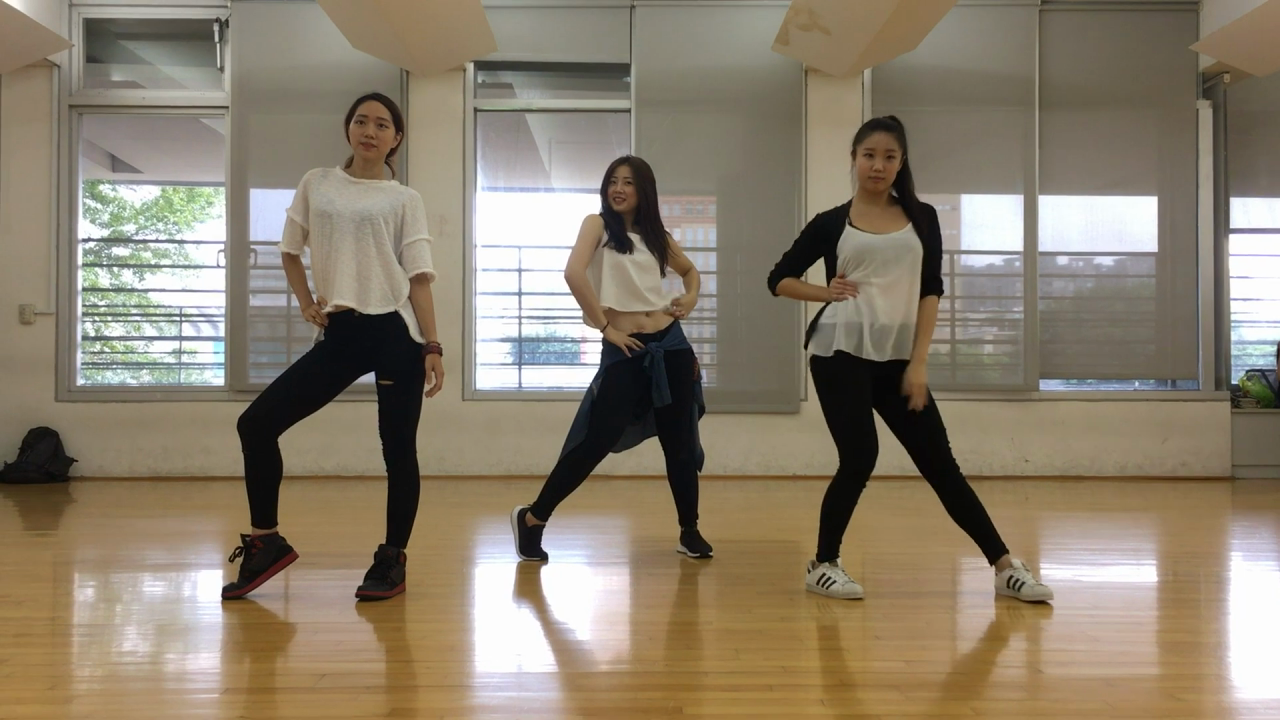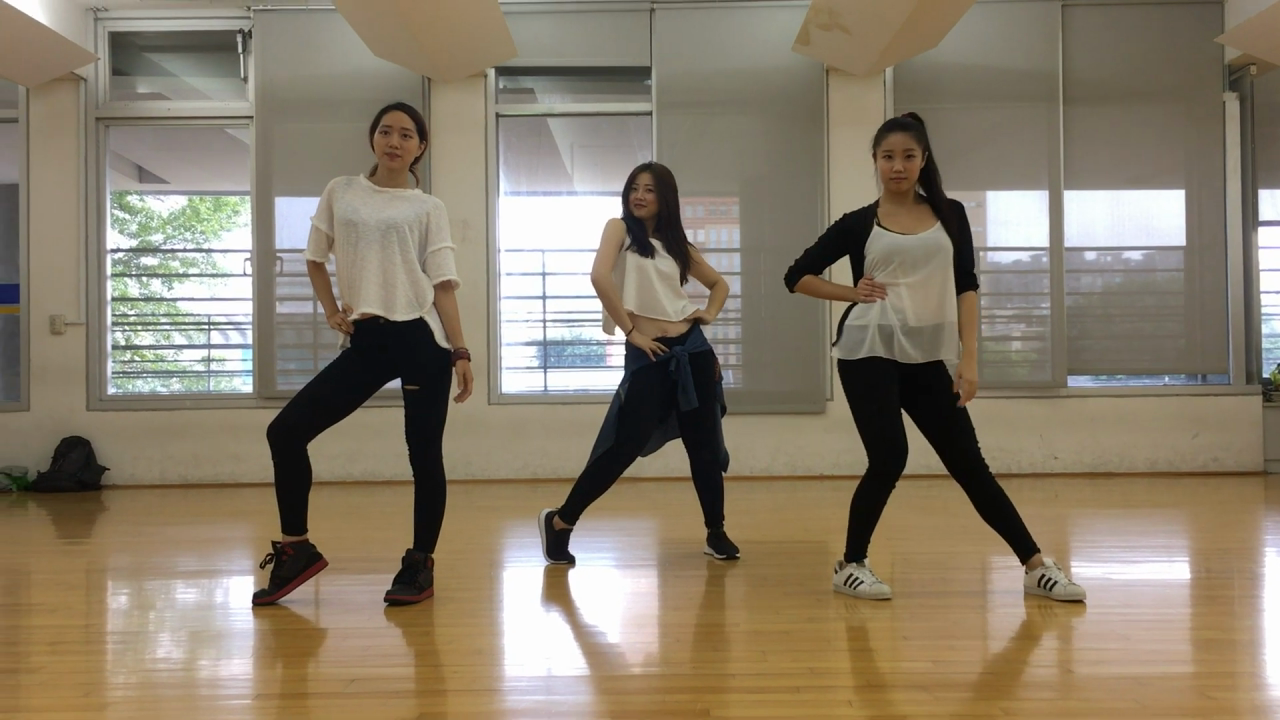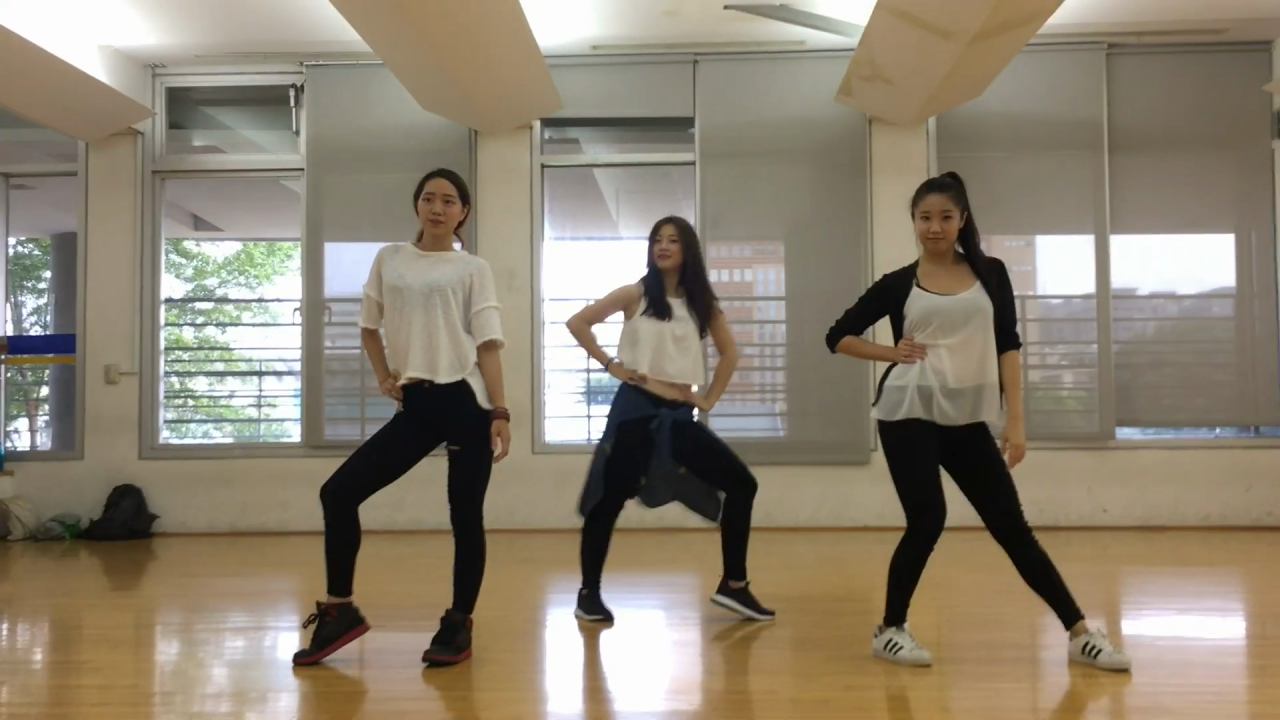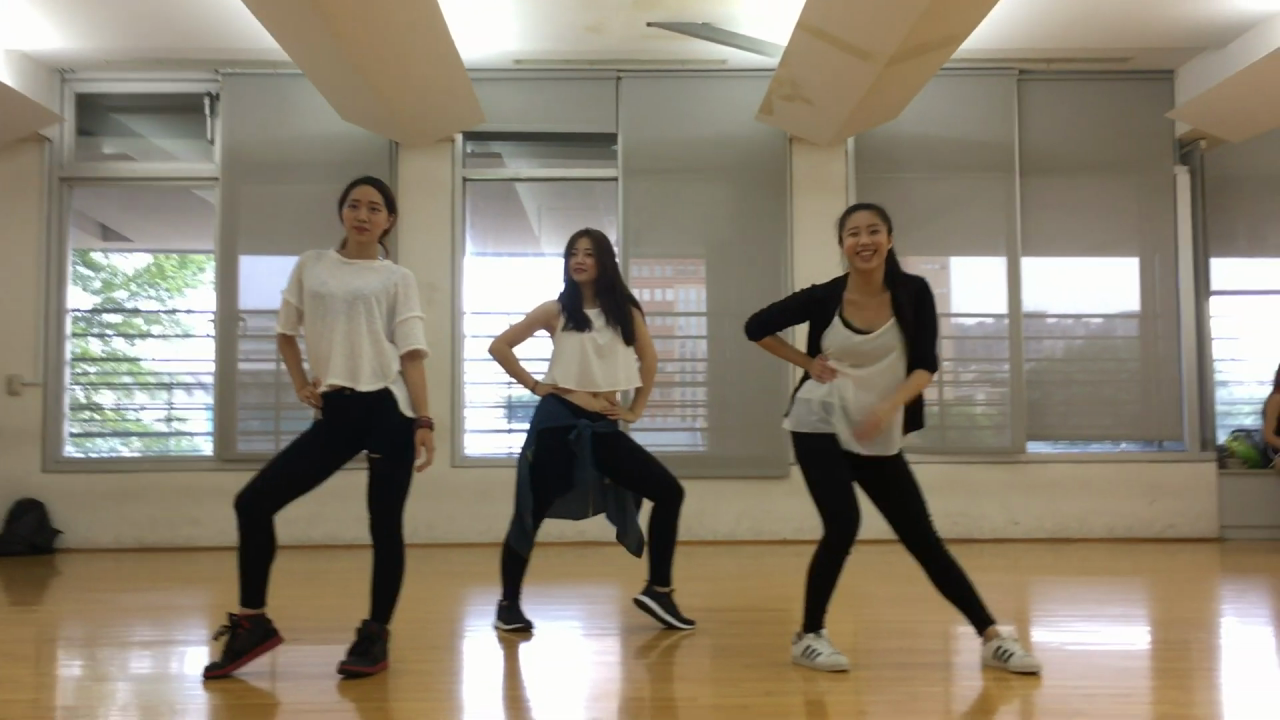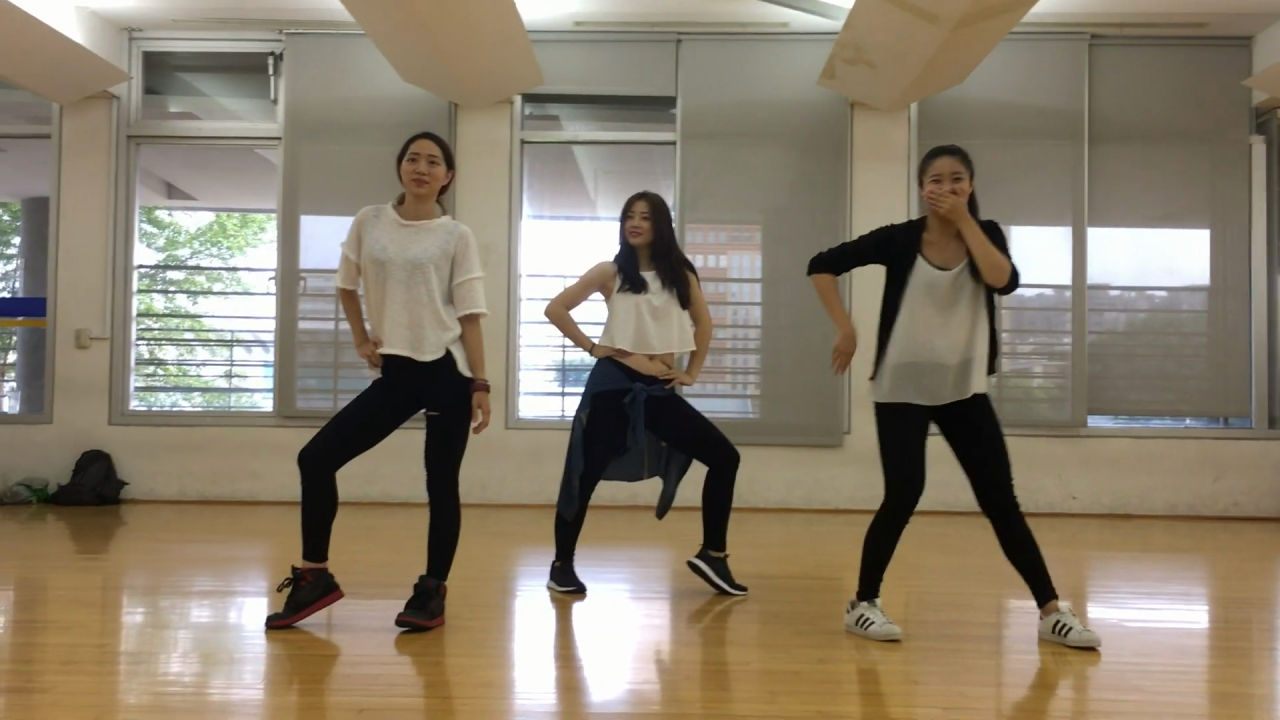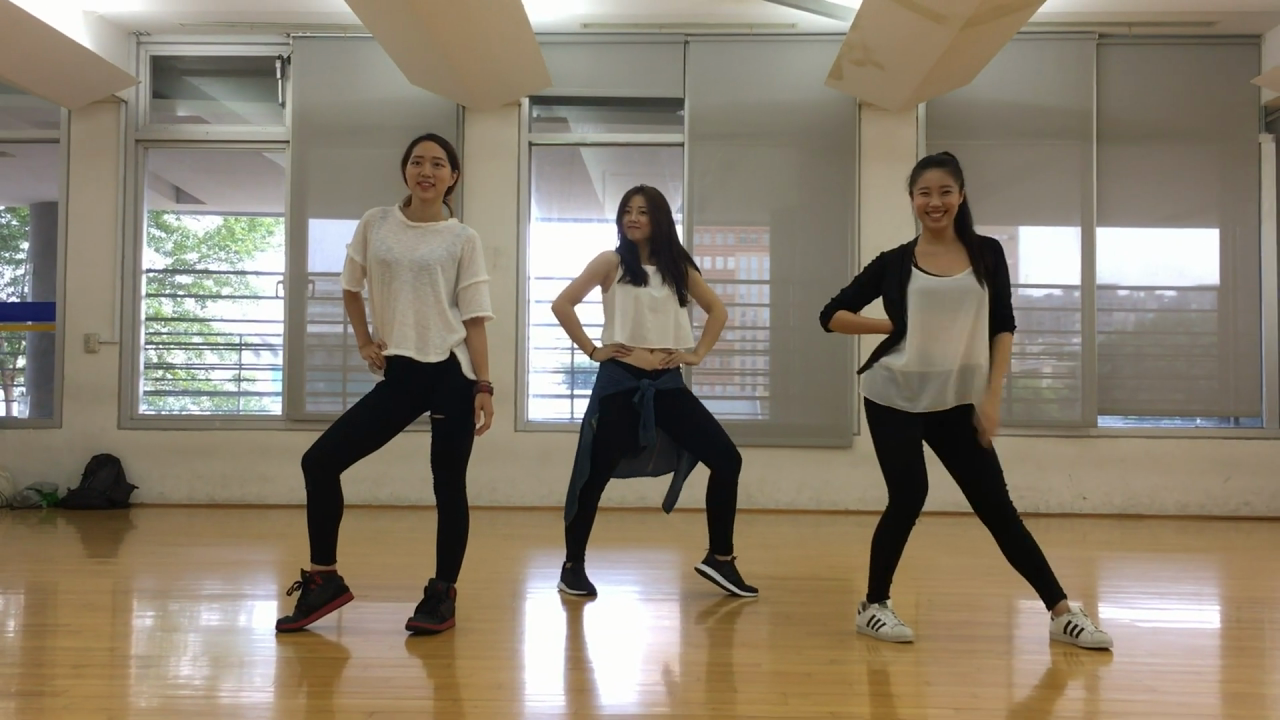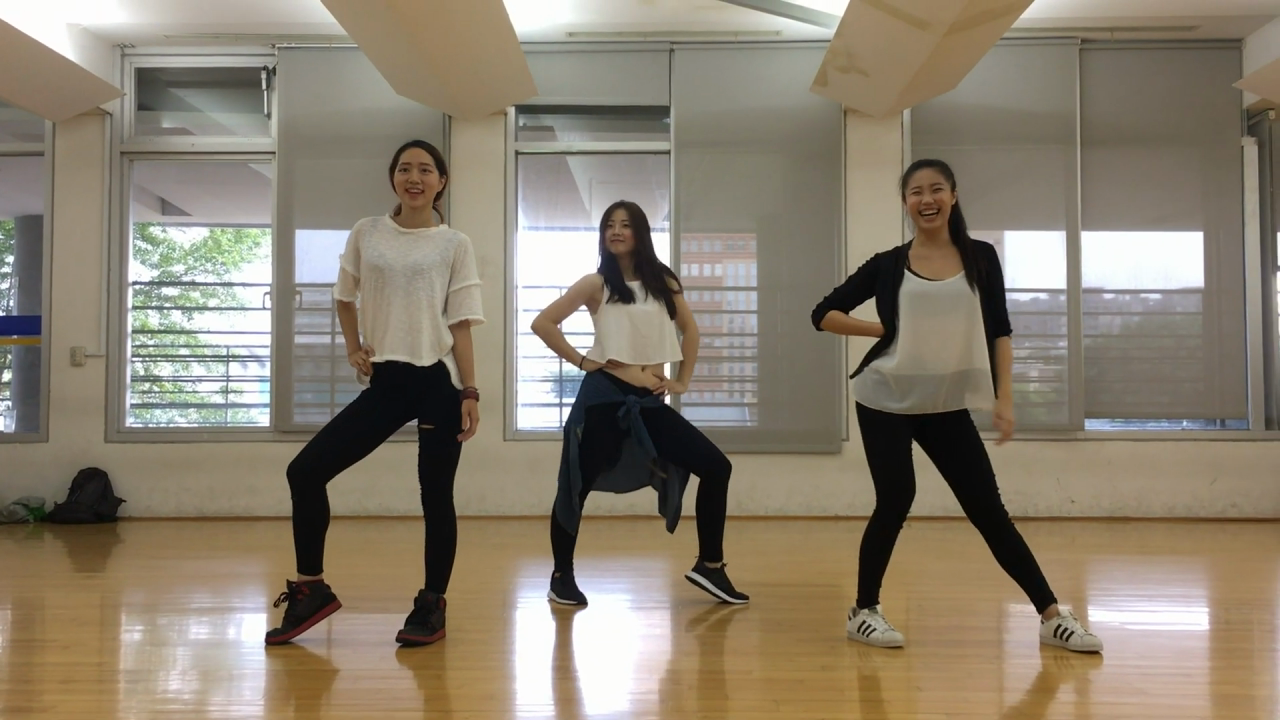
dt=0.7s
person 1, frame 1
left shoulder: (405, 200)
right shoulder: (316, 184)
left elbow: (419, 277)
right elbow: (291, 251)
left wrist: (433, 346)
right wrist: (306, 306)
left hip: (396, 333)
right hip: (339, 334)
left knee: (398, 448)
right knee: (257, 422)
left ankle: (392, 559)
right ankle: (266, 541)
person 1, frame 2
left shoulder: (428, 208)
right shoulder: (340, 193)
left elbow: (443, 284)
right elbow: (315, 259)
left wrist: (460, 352)
right wrist: (332, 313)
left hip: (421, 339)
right hip: (365, 342)
left knee: (424, 452)
right knee: (287, 431)
left ankle: (420, 564)
right ankle: (297, 548)
person 1, frame 3
left shoulder: (473, 269)
right shoulder: (389, 259)
left elbow: (488, 344)
right elbow: (369, 327)
left wrist: (500, 412)
right wrist: (383, 378)
left hip: (466, 401)
right hip: (414, 405)
left knee: (465, 514)
right knee: (339, 492)
left ankle: (458, 623)
right ankle: (340, 610)
person 1, frame 4
left shoulder: (397, 278)
right shoulder: (311, 266)
left elbow: (411, 354)
right elbow: (286, 332)
left wrist: (424, 421)
right wrist: (301, 386)
left hip: (388, 410)
right hip: (335, 413)
left knee: (384, 523)
right knee: (253, 502)
left ankle: (375, 634)
right ankle: (252, 622)
person 1, frame 5
left shoulder: (457, 236)
right shoulder: (368, 223)
left elbow: (469, 316)
right elbow: (347, 287)
left wrist: (480, 384)
right wrist: (362, 342)
left hip: (446, 372)
right hip: (394, 373)
left knee: (441, 482)
right knee: (316, 458)
left ankle: (432, 590)
right ankle: (315, 576)
person 1, frame 6
left shoulder: (463, 240)
right shoulder: (374, 225)
left elbow: (474, 319)
right elbow: (351, 288)
left wrist: (484, 387)
right wrist: (364, 343)
left hip: (451, 374)
right hip: (398, 375)
left knee: (448, 484)
right knee: (320, 461)
left ankle: (443, 593)
right ankle: (324, 578)
person 1, frame 7
left shoulder: (455, 245)
right shoulder: (366, 234)
left elbow: (460, 324)
right elbow: (345, 299)
left wrist: (470, 392)
right wrist: (354, 351)
left hip: (438, 381)
right hip: (385, 382)
left knee: (436, 493)
right knee: (306, 469)
left ankle: (432, 604)
right ankle: (311, 588)
person 2, frame 1
left shoulder: (922, 217)
right shoulder: (831, 223)
left elbow: (930, 290)
right elbow: (779, 279)
left wrist: (920, 361)
right wrist: (824, 292)
left hip: (896, 358)
right hip: (840, 352)
left knee: (938, 462)
right knee: (858, 458)
left ankle: (1006, 566)
right ankle: (823, 565)
person 2, frame 2
left shoulder: (950, 215)
right shoulder: (858, 224)
left elbow: (966, 286)
right elbow: (798, 276)
left wrist: (968, 357)
right wrist: (852, 292)
left hip: (928, 358)
right hip: (869, 353)
left knee: (968, 463)
right knee: (888, 459)
left ankle: (1036, 566)
right ankle: (850, 565)
person 2, frame 3
left shoulder: (990, 273)
right shoulder: (897, 284)
left elbow: (1008, 346)
right elbow: (838, 336)
left wrist: (1015, 419)
right wrist: (892, 352)
left hip: (968, 419)
right hip: (909, 413)
left knee: (1011, 526)
right knee: (926, 521)
left ankle: (1080, 633)
right ankle: (890, 630)
person 2, frame 4
left shoulder: (913, 292)
right shoulder: (824, 297)
left elbow: (927, 366)
right elbow: (757, 327)
left wrist: (890, 407)
right wrist: (808, 363)
left hip: (878, 436)
right hip: (819, 425)
left knee: (922, 537)
right knee: (842, 526)
left ankle: (992, 638)
right ankle: (809, 636)
person 2, frame 5
left shoulder: (986, 233)
right shoulder: (900, 238)
left elbow: (1003, 281)
right elbow: (822, 266)
left wrist: (965, 221)
right wrist: (845, 328)
left hip: (965, 390)
right hip: (902, 390)
left knee: (1000, 499)
right knee: (903, 494)
left ankle: (1051, 611)
right ankle: (863, 604)
person 2, frame 6
left shoulder: (987, 255)
right shoulder: (894, 263)
left elbow: (1003, 329)
right elbow: (832, 315)
left wrist: (992, 395)
right wrist: (891, 326)
left hip: (955, 403)
right hip: (894, 398)
left knee: (996, 506)
right knee: (908, 496)
left ankle: (1062, 612)
right ankle: (874, 605)
person 2, frame 7
left shoulder: (980, 258)
right shoulder: (887, 265)
left elbow: (999, 332)
right elbow: (824, 314)
left wrist: (1004, 397)
right wrist: (882, 329)
left hip: (948, 406)
right hip: (885, 401)
left knee: (988, 509)
right knee: (895, 500)
left ankle: (1052, 616)
right ankle: (864, 611)
person 3, frame 1
left shoulder: (657, 236)
right shoulder: (598, 224)
left elbow: (689, 270)
right elbow: (574, 273)
left wrist: (691, 297)
right wrist: (605, 326)
left hip: (672, 346)
right hip: (625, 351)
left knee: (680, 443)
right knee: (595, 442)
left ankle: (689, 532)
right ankle: (531, 518)
person 3, frame 2
left shoulder: (677, 244)
right shoulder: (619, 229)
left elbow: (719, 283)
right elbow: (600, 276)
left wrist: (710, 313)
right wrist: (629, 330)
left hip: (693, 350)
right hip: (648, 355)
left knee: (705, 445)
right knee: (624, 446)
left ankle: (716, 533)
right ankle: (559, 522)
person 3, frame 3
left shoulder: (701, 302)
right shoulder: (636, 294)
left elbow: (729, 352)
right elbow: (577, 322)
left wrist: (709, 398)
right wrist: (610, 365)
left hip: (680, 415)
right hip: (636, 409)
left knee: (742, 485)
right knee: (608, 501)
left ankle: (734, 585)
right ankle: (589, 593)
person 3, frame 4
left shoulder: (625, 311)
right shoulder: (555, 311)
left elbow: (648, 359)
right elbow: (499, 346)
left wrist: (636, 409)
right wrist: (534, 386)
left hip: (604, 426)
right hip: (559, 421)
left knee: (668, 492)
right knee: (531, 512)
left ankle: (658, 591)
right ankle: (509, 604)
person 3, frame 5
left shoulder: (680, 274)
right shoulder: (610, 272)
left elbow: (703, 324)
right elbow: (555, 308)
left wrist: (692, 372)
right wrist: (592, 348)
left hip: (660, 390)
right hip: (615, 384)
left knee: (725, 457)
right knee: (587, 474)
left ankle: (712, 555)
right ankle: (562, 565)
person 3, frame 6
left shoulder: (679, 267)
right shoulder: (610, 263)
left elbow: (717, 310)
right elbow: (562, 305)
left wrist: (697, 354)
right wrist: (593, 350)
left hip: (667, 384)
right hip: (620, 383)
left knee: (727, 459)
right knee: (593, 475)
left ankle: (719, 559)
right ankle: (573, 567)
person 3, frame 7
left shoulder: (663, 282)
right shoulder: (597, 283)
left elbow: (689, 330)
right elbow: (543, 323)
left wrist: (683, 379)
right wrist: (581, 361)
left hip: (651, 401)
right hip: (606, 395)
left knee: (715, 468)
right knee: (577, 484)
left ankle: (710, 567)
right ankle: (562, 576)
